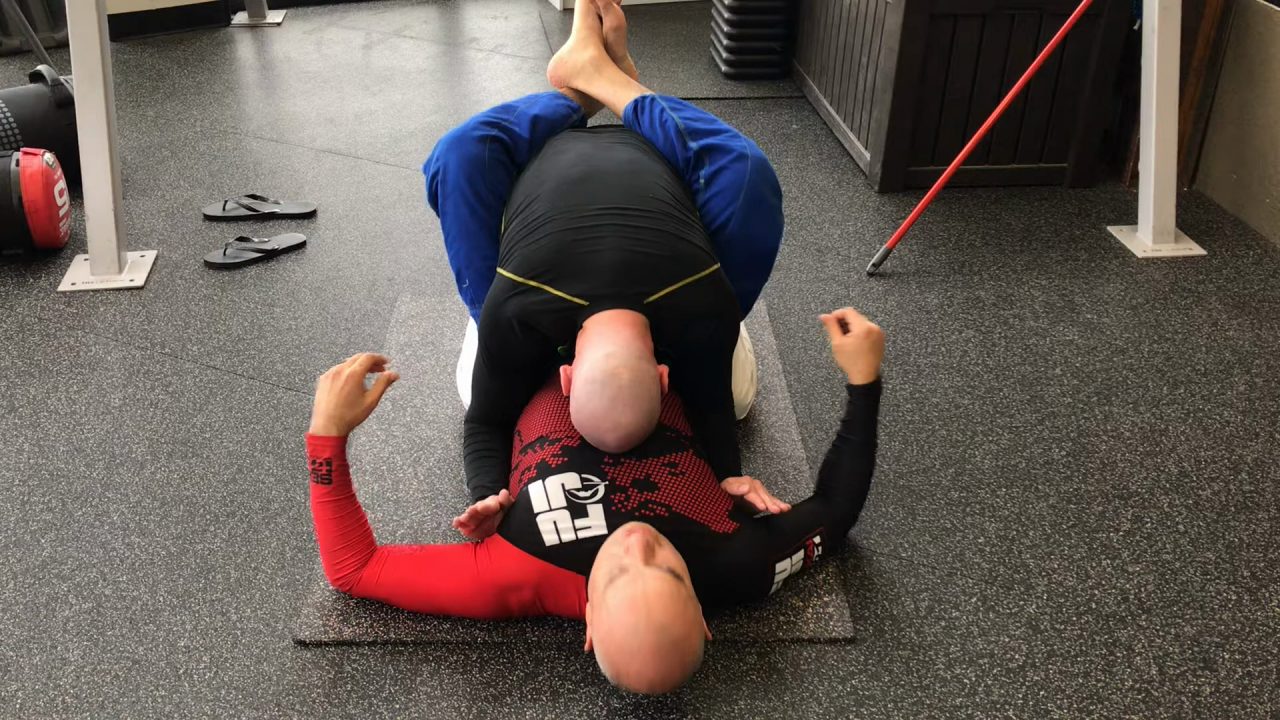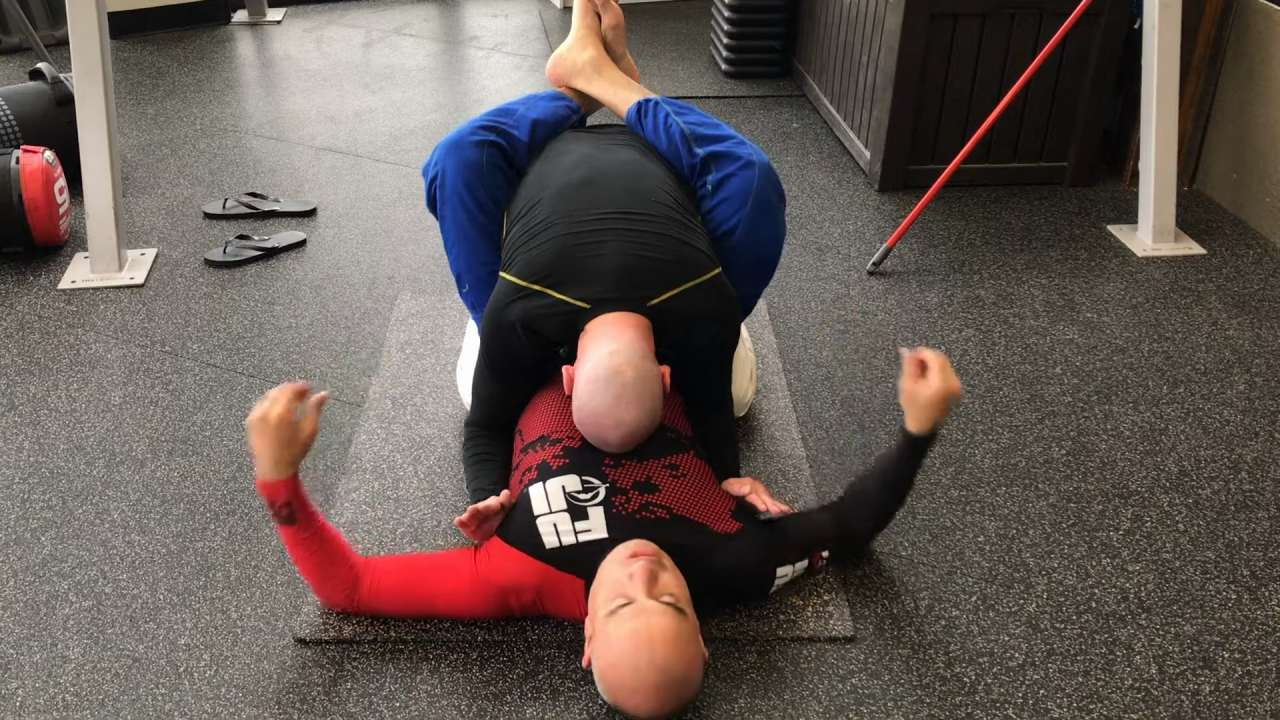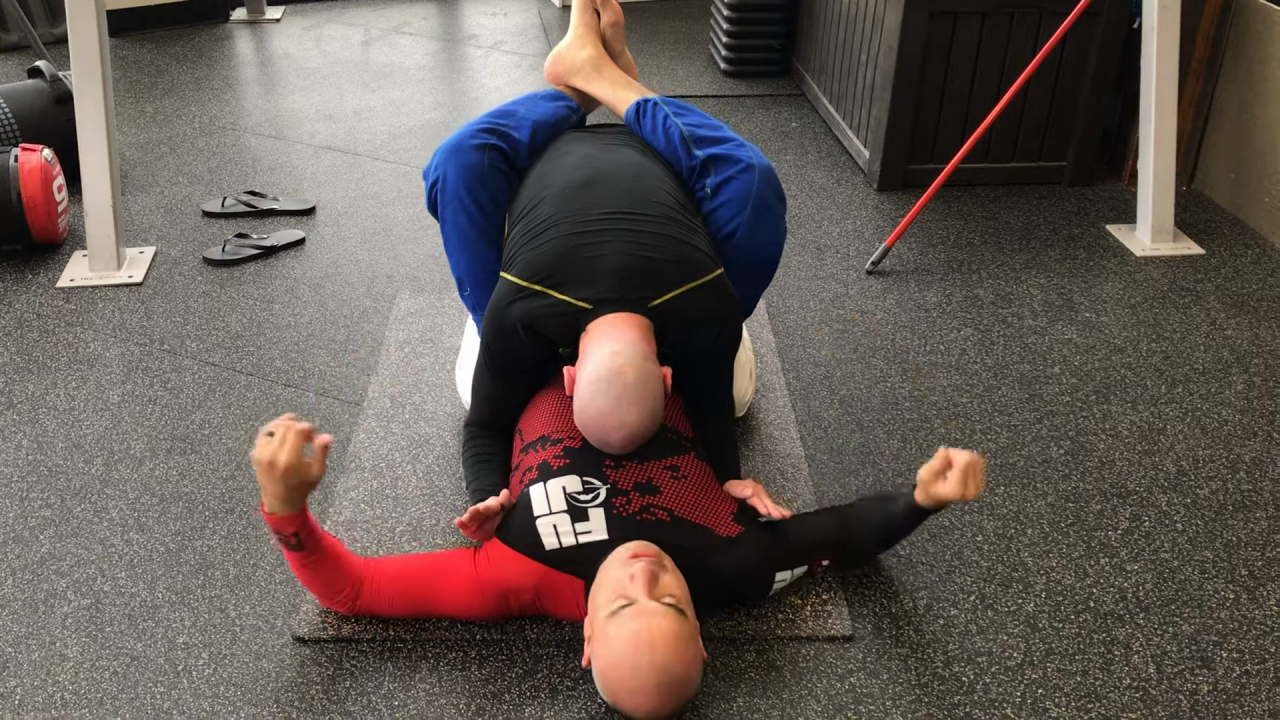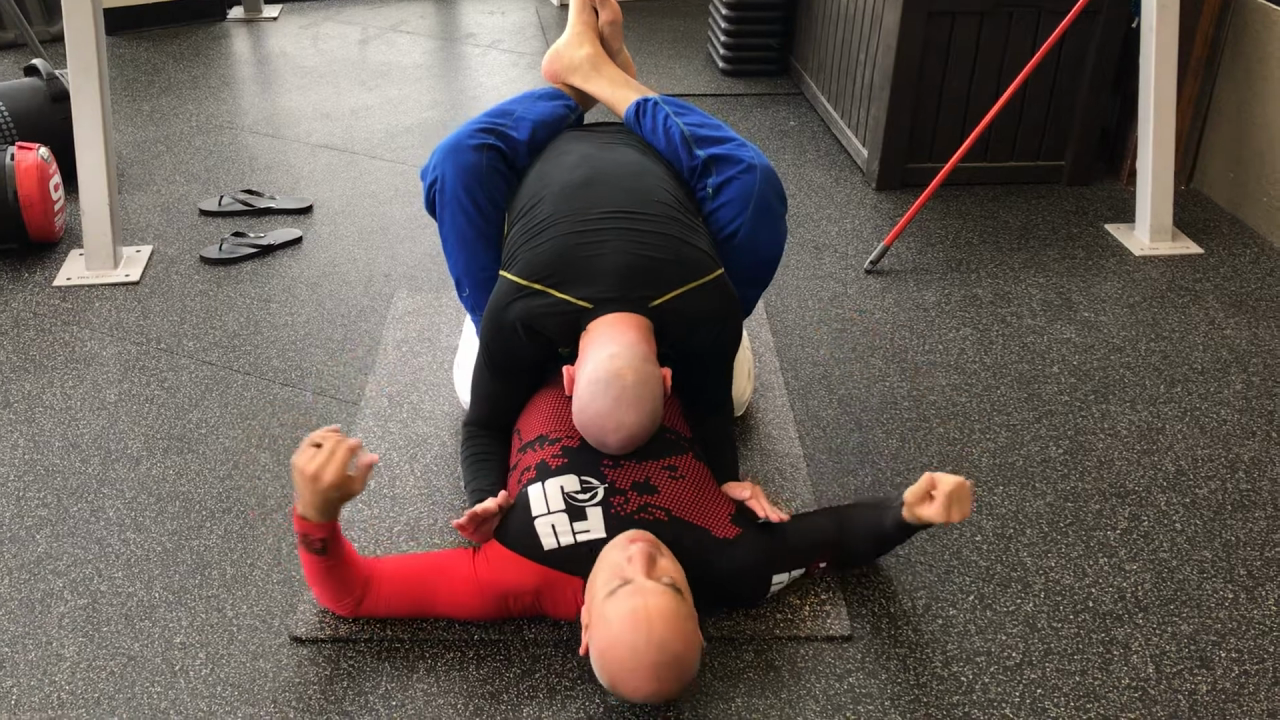
dt=0.2s
person 1, frame 1
left shoulder: (524, 582)
right shoulder: (736, 569)
left elbow: (352, 568)
right elbow: (834, 513)
left wrist: (328, 430)
right wrist: (864, 380)
person 1, frame 2
left shoulder: (524, 582)
right shoulder: (732, 567)
left elbow: (343, 585)
right elbow: (850, 524)
left wrist: (278, 469)
right wrist: (920, 427)
person 1, frame 3
left shoulder: (526, 581)
right shoulder: (731, 568)
left elbow: (349, 588)
right elbow: (850, 533)
left wrist: (285, 500)
right wrist: (924, 495)
person 1, frame 4
left shoulder: (526, 579)
right shoulder: (729, 568)
left elbow: (347, 591)
right elbow: (842, 534)
left wrist: (317, 506)
right wrist: (910, 513)
person 2, frame 1
left shoulder: (703, 303)
right shoulder: (516, 309)
left elbow: (711, 405)
right elbow: (487, 420)
left wrist: (731, 483)
right wrist: (491, 499)
person 2, frame 2
left shoulder: (704, 308)
right shoulder: (519, 312)
left elbow: (711, 407)
right elbow: (487, 425)
left wrist: (731, 483)
right wrist: (490, 502)
person 2, frame 3
left shoulder: (706, 310)
right shoulder: (521, 313)
left elbow: (711, 409)
right elbow: (487, 426)
left wrist: (731, 487)
right wrist: (492, 504)
person 2, frame 4
left shoulder: (707, 309)
right shoulder: (521, 313)
left elbow: (710, 410)
right elbow: (485, 425)
left wrist: (728, 485)
right wrist: (489, 502)
